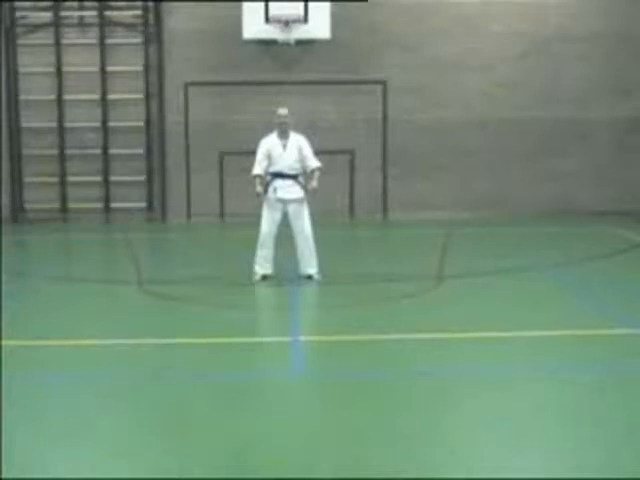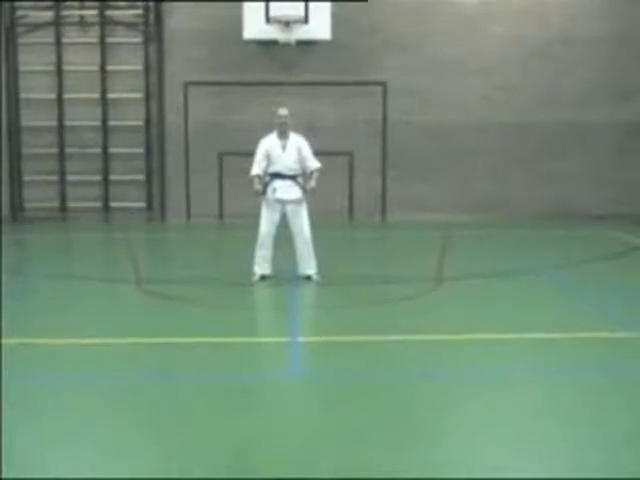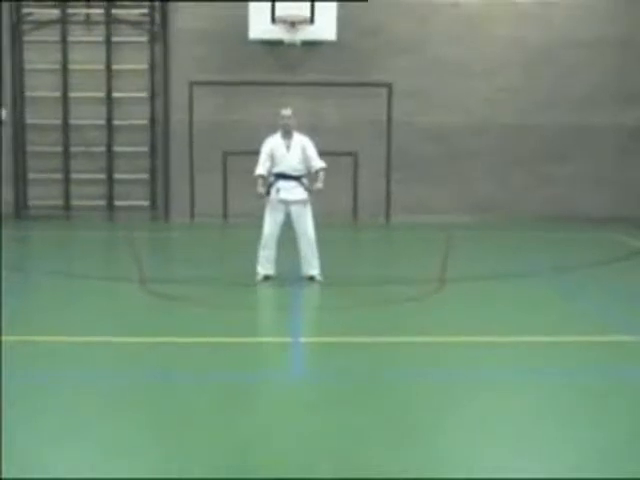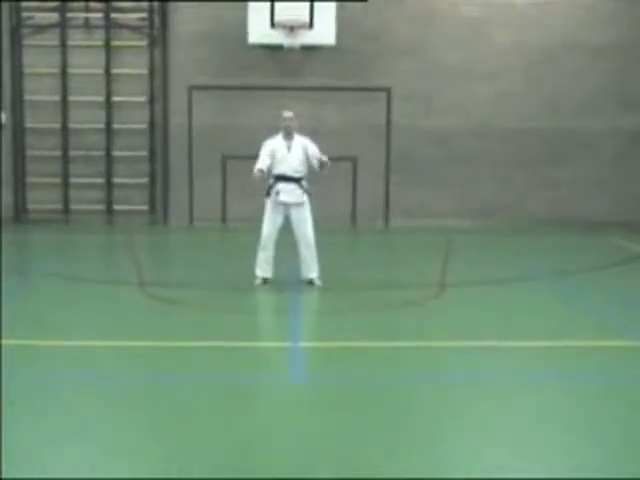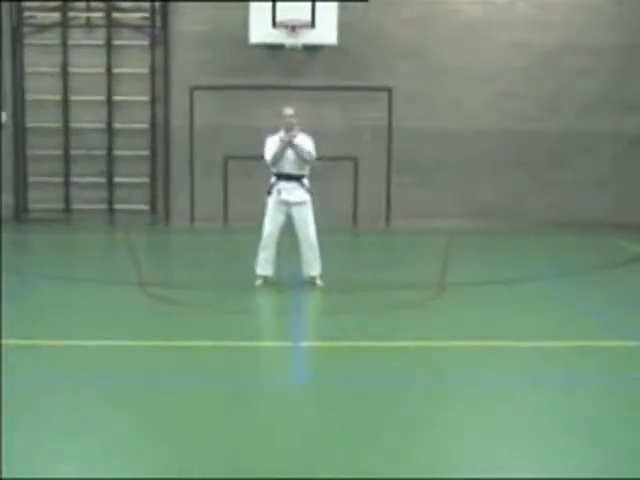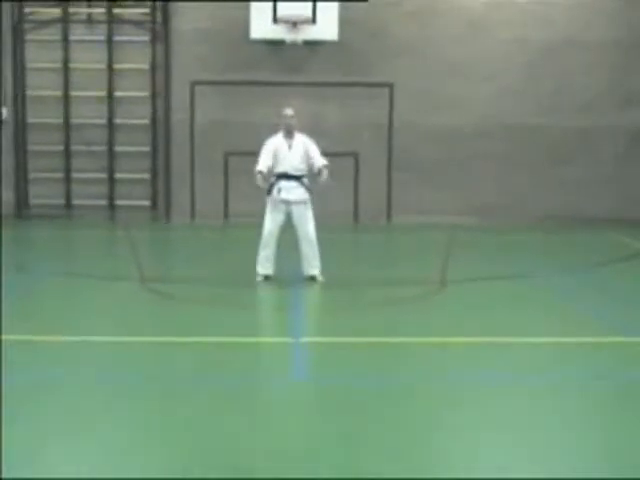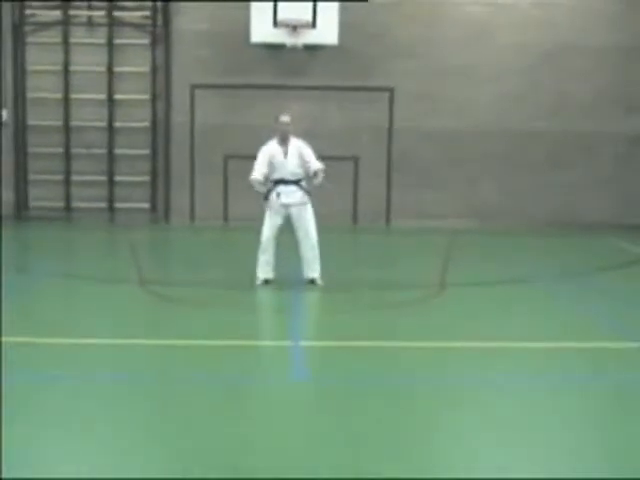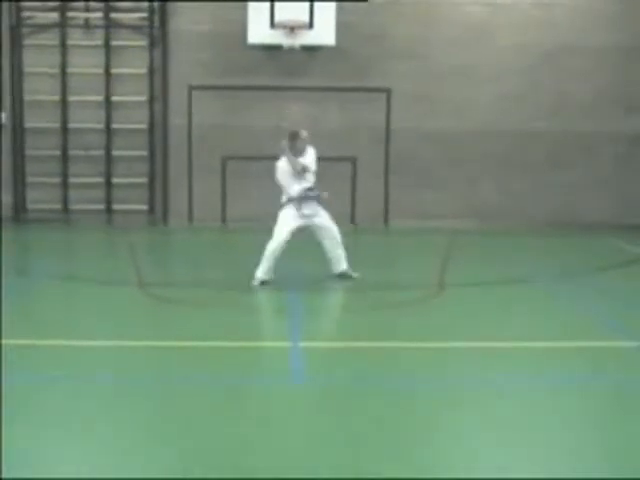
dt=0.4s
person 1, frame 1
left shoulder: (300, 140)
right shoulder: (267, 141)
left elbow: (311, 161)
right elbow: (259, 166)
left wrist: (314, 180)
right wrist: (258, 185)
left hip: (295, 188)
right hip: (274, 189)
left knee: (304, 231)
right knee: (267, 231)
left ankle: (310, 270)
right ankle: (263, 270)
person 1, frame 2
left shoulder: (300, 141)
right shoulder: (266, 142)
left elbow: (311, 162)
right elbow: (258, 166)
left wrist: (313, 180)
right wrist: (257, 184)
left hip: (294, 189)
right hip: (273, 189)
left knee: (302, 232)
right knee: (265, 232)
left ankle: (308, 270)
right ankle: (262, 270)
person 1, frame 3
left shoulder: (304, 141)
right shoulder: (270, 142)
left elbow: (316, 162)
right elbow: (262, 166)
left wrist: (320, 181)
right wrist: (260, 185)
left hip: (298, 190)
right hip: (277, 190)
left knee: (306, 232)
right knee: (269, 232)
left ankle: (311, 271)
right ankle: (265, 271)
person 1, frame 4
left shoulder: (305, 143)
right shoulder: (271, 143)
left elbow: (319, 160)
right elbow: (262, 164)
left wrist: (322, 161)
right wrist: (259, 173)
left hip: (298, 192)
right hip: (277, 192)
left knee: (306, 235)
right knee: (268, 234)
left ankle: (311, 275)
right ankle: (263, 274)
person 1, frame 5
left shoulder: (305, 139)
right shoulder: (272, 139)
left elbow: (309, 158)
right elbow: (272, 160)
left wrist: (291, 142)
right wrist: (286, 142)
left hip: (300, 190)
right hip: (278, 190)
left knee: (308, 234)
right knee: (269, 233)
left ankle: (313, 274)
right ankle: (264, 273)
person 1, frame 6
left shoulder: (306, 141)
right shoulder: (272, 142)
left elbow: (318, 161)
right elbow: (263, 164)
left wrist: (323, 171)
right wrist: (260, 177)
left hip: (299, 190)
right hip: (278, 189)
left knee: (307, 232)
right knee: (269, 232)
left ankle: (312, 271)
right ankle: (264, 271)
person 1, frame 7
left shoulder: (301, 145)
right shoulder: (268, 149)
left elbow: (314, 165)
right elbow: (258, 173)
left wrist: (318, 175)
right wrist: (258, 185)
left hip: (298, 193)
right hip: (277, 195)
left knee: (308, 234)
right knee: (268, 236)
left ankle: (313, 275)
right ankle: (264, 275)
person 1, frame 8
left shoulder: (309, 151)
right shoulder: (282, 164)
left elbow: (305, 170)
right elbow: (296, 192)
left wrist: (288, 155)
right wrist: (316, 194)
left hip: (311, 203)
right hip: (293, 205)
left knee: (332, 233)
right knee: (278, 240)
left ankle: (341, 269)
right ankle: (262, 276)
